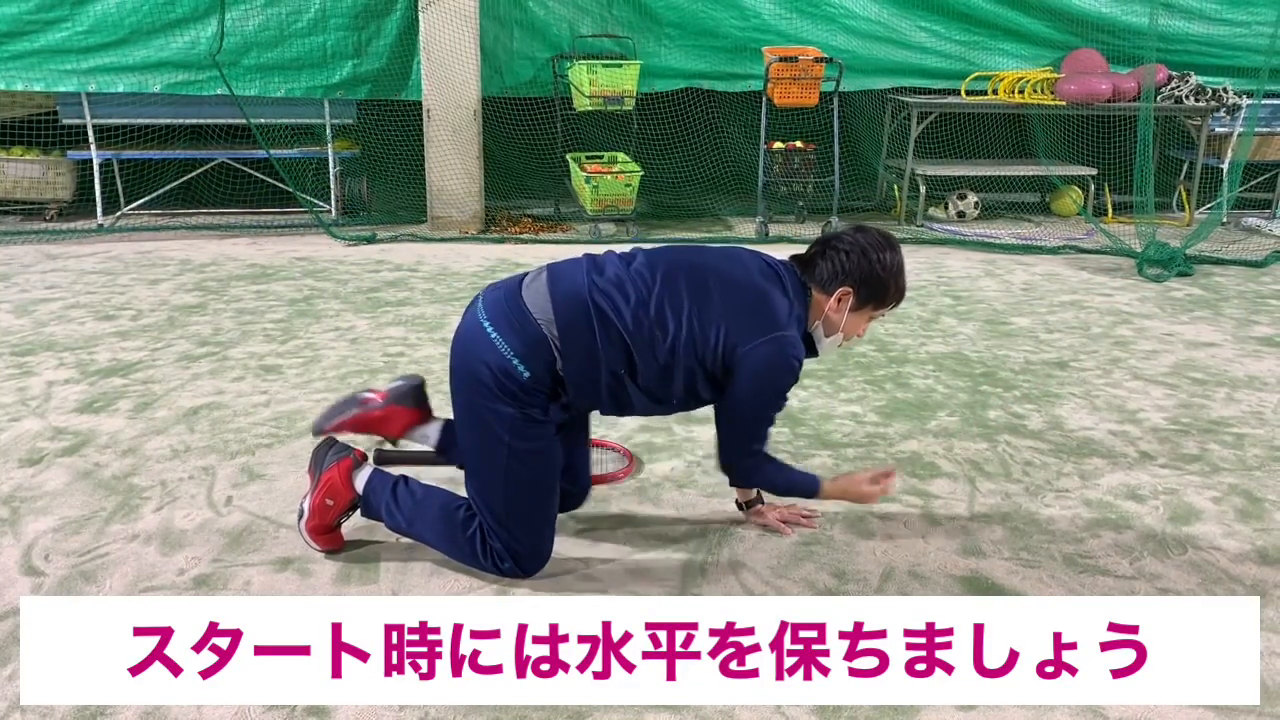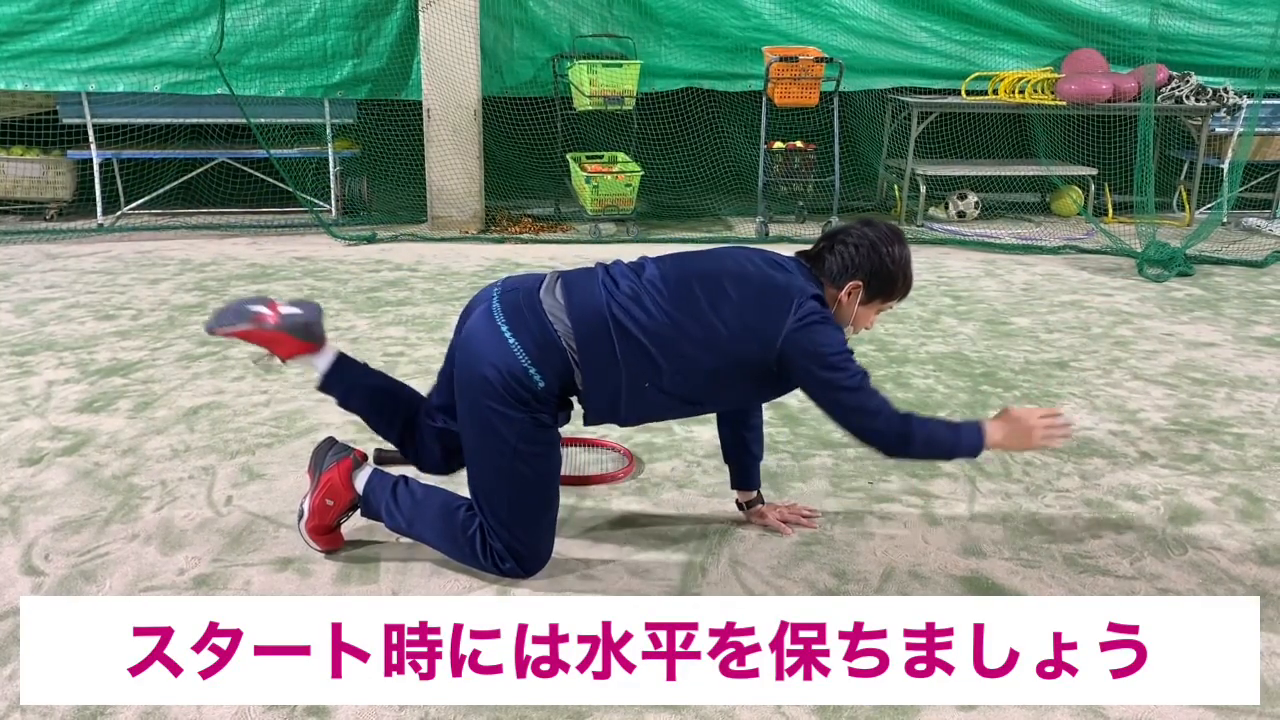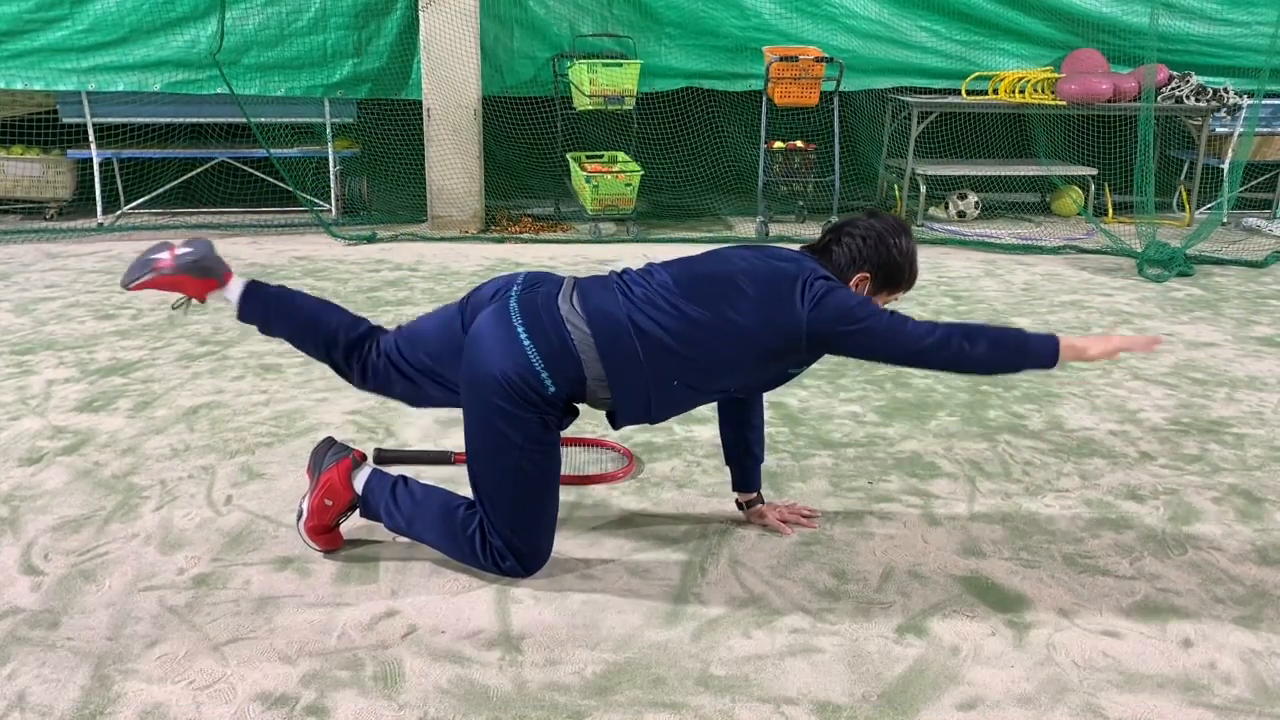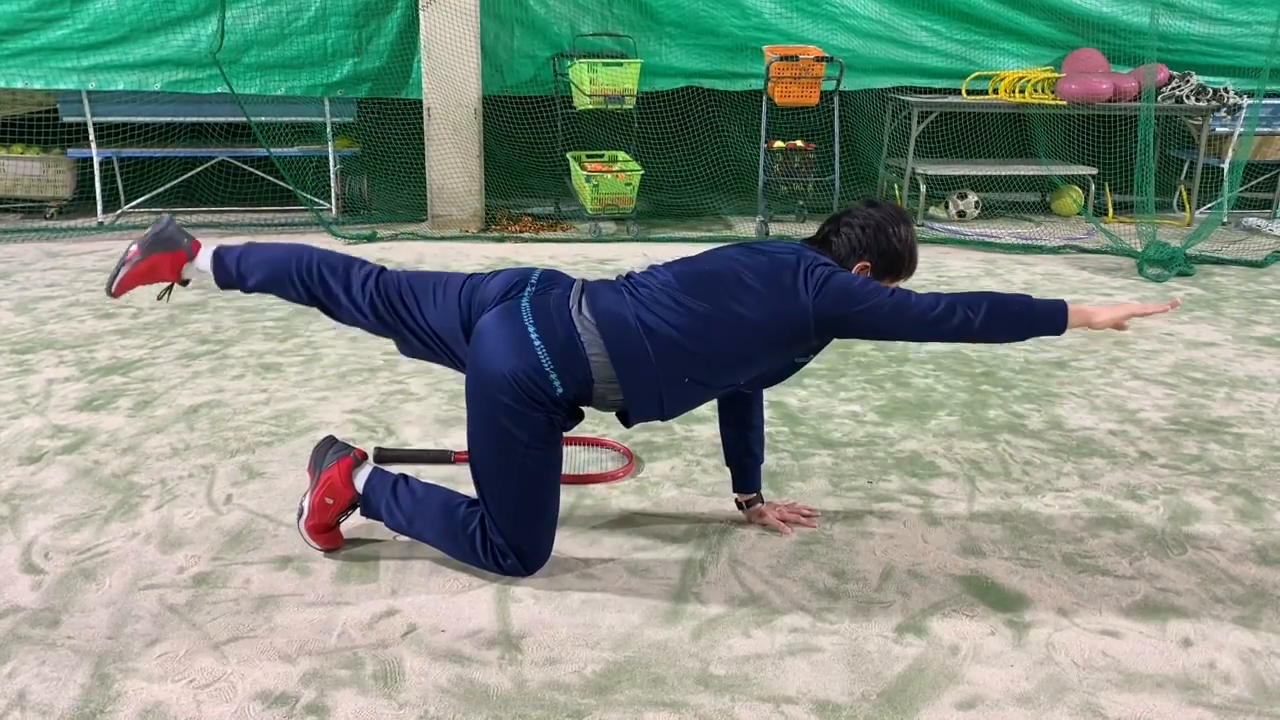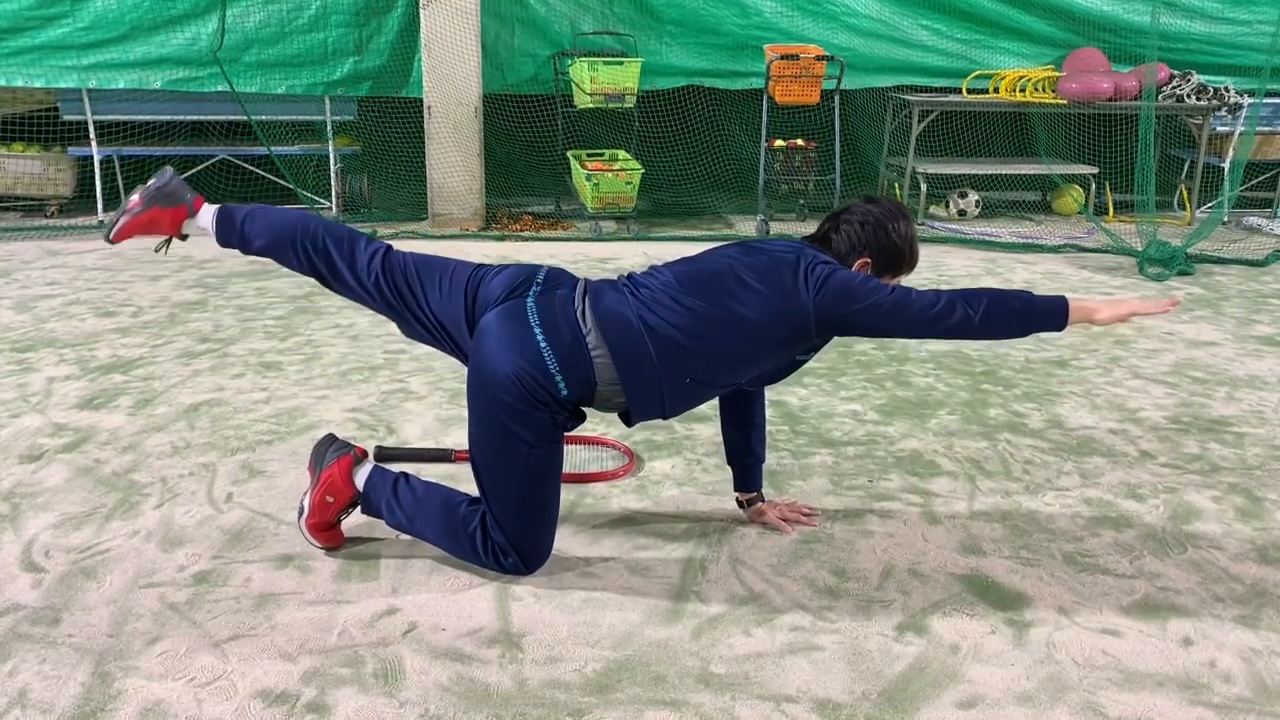
dt=0.3s
person 1, frame 1
left shoulder: (766, 280)
right shoulder: (777, 343)
left elbow: (741, 401)
right elbow: (740, 454)
left wrist: (753, 500)
right wrist: (828, 489)
left hip: (514, 316)
right hip: (514, 359)
left knee: (567, 491)
right knee: (516, 554)
left ankle: (416, 422)
right ankle: (356, 483)
person 1, frame 2
left shoulder: (766, 279)
right shoulder: (804, 326)
left elbow: (737, 388)
right elbow: (882, 427)
left wrist: (751, 498)
right wrist: (989, 435)
left hip: (516, 308)
right hip: (519, 366)
left knee: (429, 440)
right knee: (513, 551)
left ankle: (304, 344)
right ankle: (354, 482)
person 1, frame 3
left shoulder: (770, 274)
right shoulder: (820, 306)
left elbow: (739, 384)
right elbow: (946, 347)
left wrist: (751, 499)
right wrist: (1071, 347)
left hip: (520, 306)
right hip: (526, 371)
left knee: (373, 359)
right knee: (512, 549)
left ankle: (216, 283)
right ankle: (356, 482)
person 1, frame 4
left shoulder: (772, 266)
right shoulder: (825, 294)
left elbow: (739, 383)
right elbow: (950, 315)
left wrist: (750, 497)
right wrist: (1078, 314)
left hip: (529, 303)
right hip: (531, 372)
left knee: (369, 294)
right knee: (514, 550)
left ankle: (191, 257)
right ankle: (357, 481)
person 1, frame 5
left shoulder: (773, 267)
right shoulder: (825, 292)
left elbow: (742, 384)
right elbow: (953, 313)
left wrist: (753, 496)
right wrist: (1081, 311)
left hip: (529, 302)
right hip: (534, 369)
left knee: (371, 267)
right knee: (513, 549)
left ankle: (191, 213)
right ankle: (358, 481)
